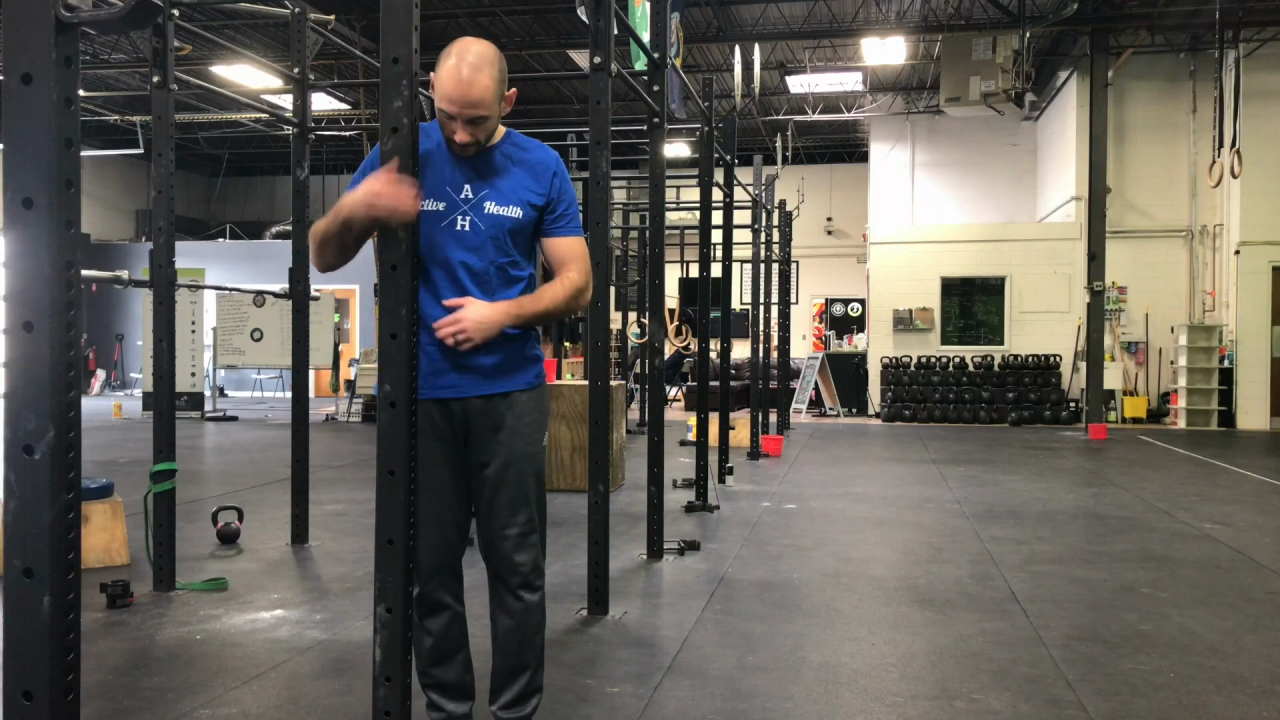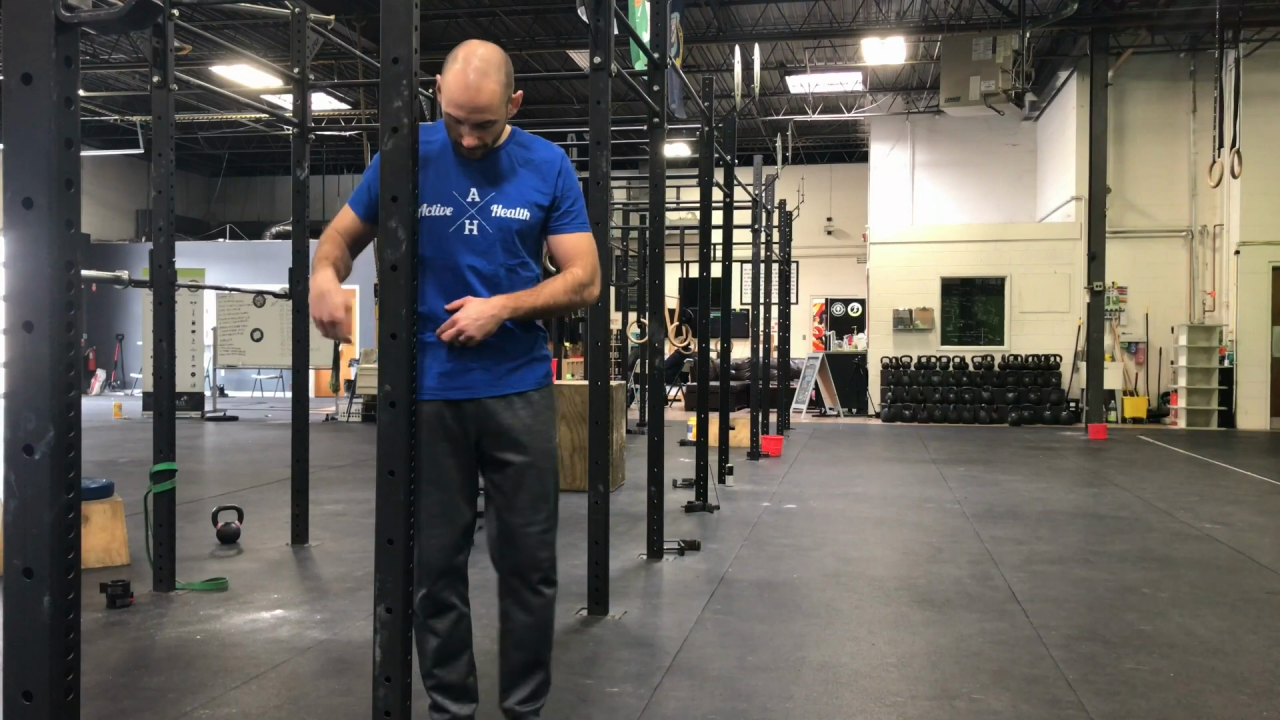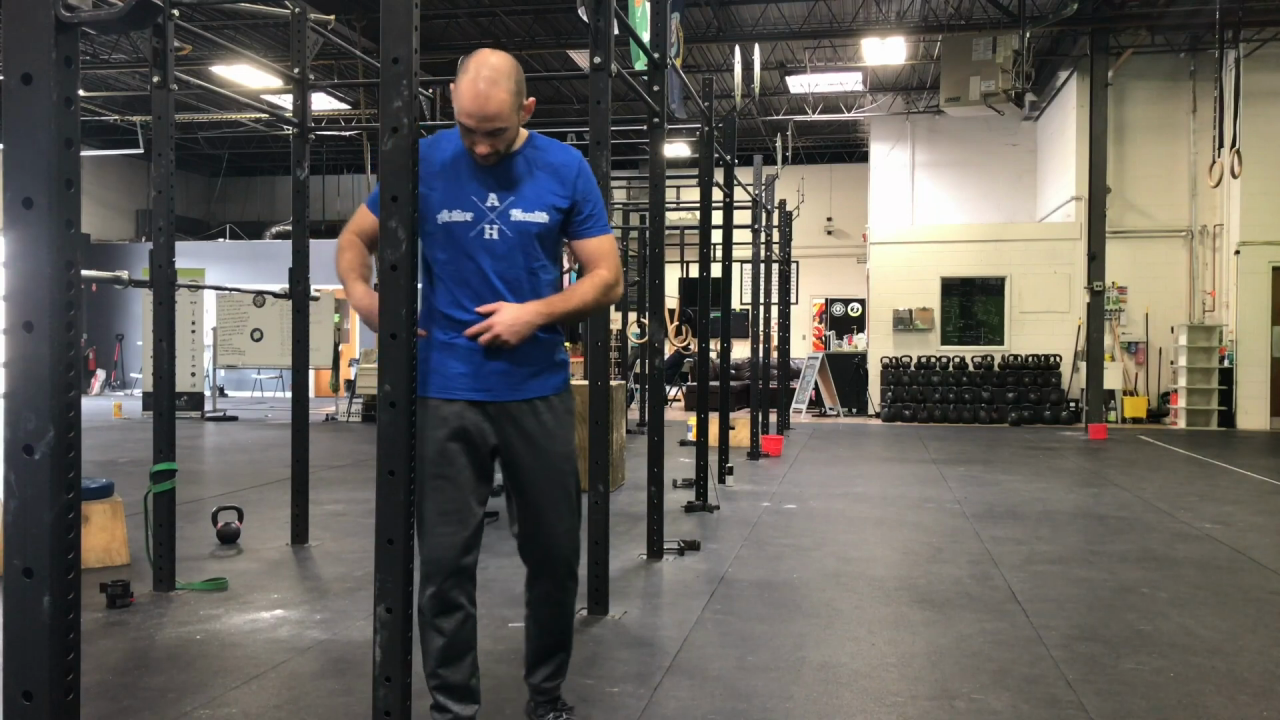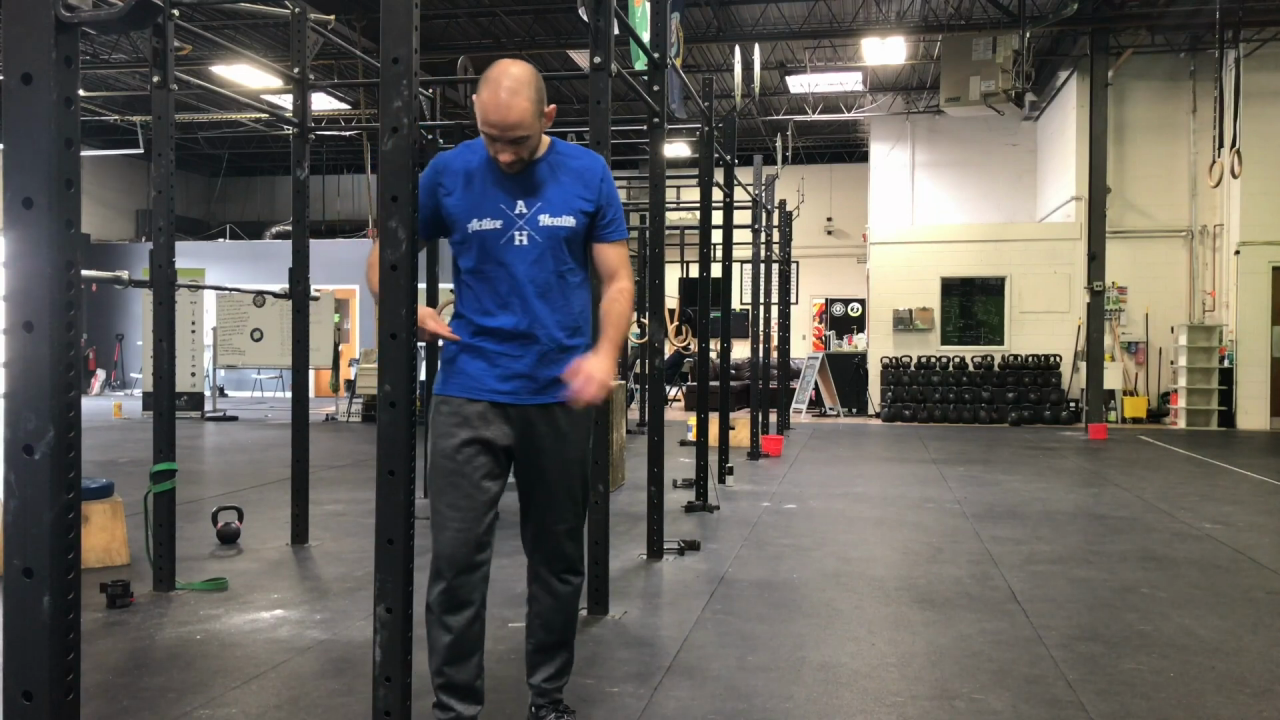
dt=0.4s
person 1, frame 1
left shoulder: (541, 168)
right shoulder: (401, 156)
left elbow: (577, 282)
right elbow: (325, 255)
left wrist: (503, 314)
right wrist: (353, 209)
left hip: (508, 389)
right hip: (419, 389)
left knee: (515, 562)
right knee: (428, 561)
person 1, frame 2
left shoulder: (548, 166)
left elbow: (584, 281)
right elbow: (341, 236)
left wrist: (502, 308)
right wrist: (324, 277)
left hip: (519, 388)
right hip: (428, 391)
left knee: (528, 560)
right knee: (435, 562)
person 1, frame 3
left shoulder: (565, 168)
right shoulder: (424, 162)
left elbow: (607, 277)
right elbow: (356, 238)
left wrist: (535, 313)
right wrist: (362, 296)
left hip: (538, 390)
right hip: (445, 392)
left knee: (552, 554)
right knee: (445, 562)
person 1, frame 4
left shoulder: (588, 174)
right shoulder: (448, 174)
left elbow: (616, 279)
right elbow: (385, 255)
left wrist: (605, 354)
left hip: (560, 395)
right hip: (470, 392)
left knee: (558, 556)
right knee: (457, 558)
